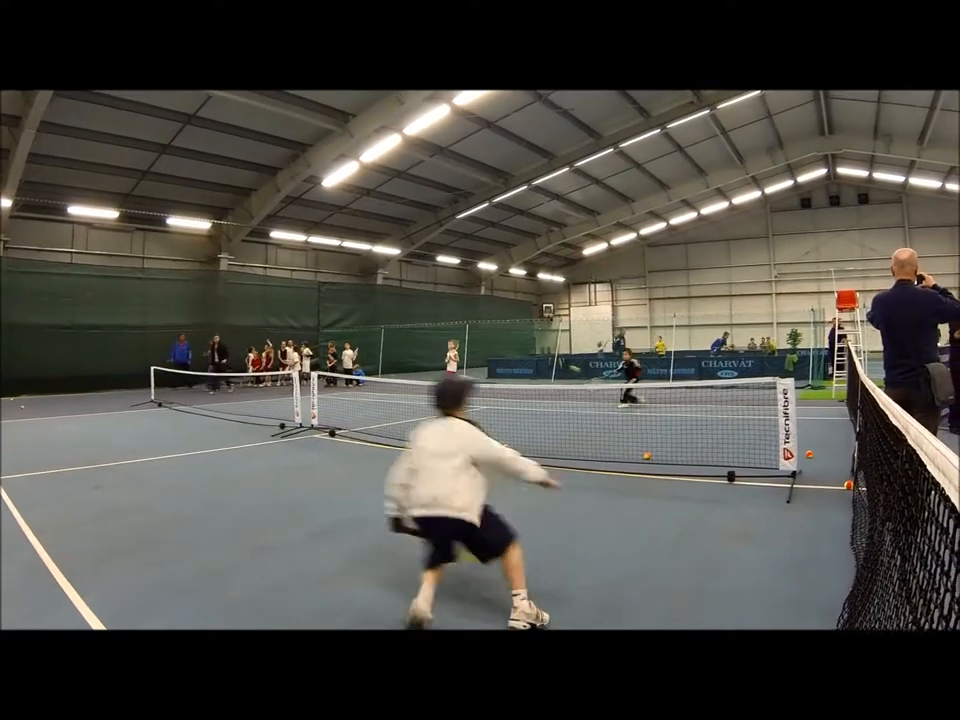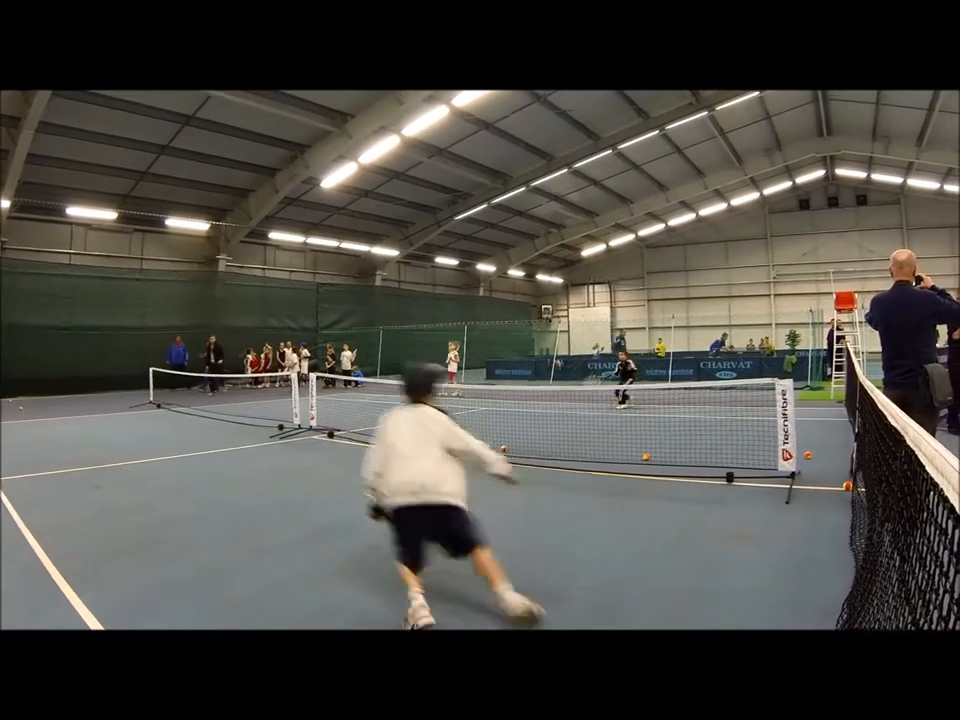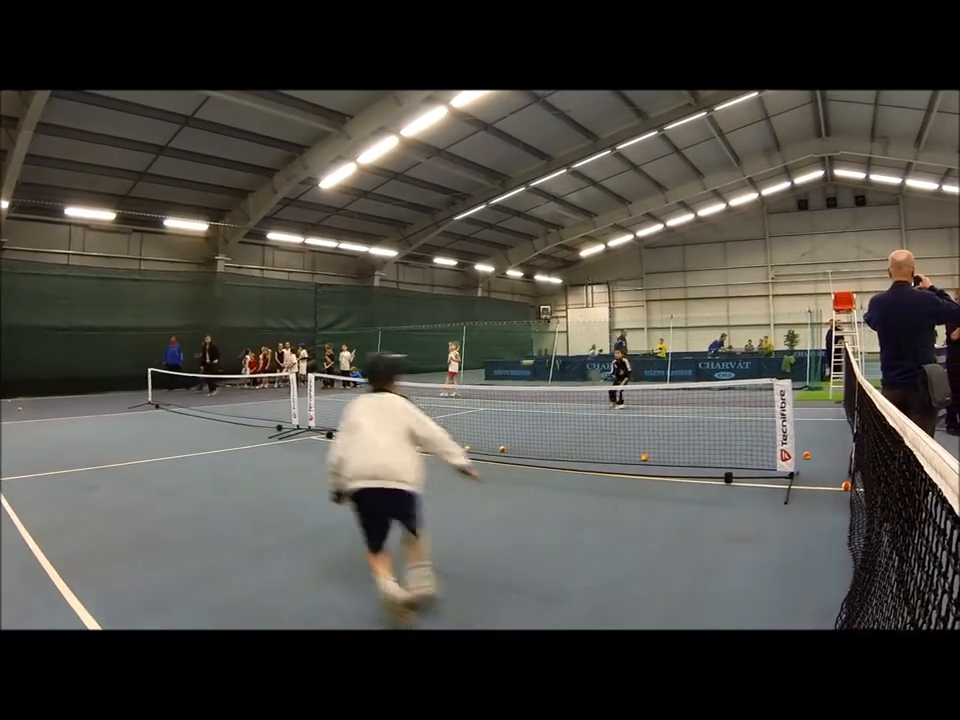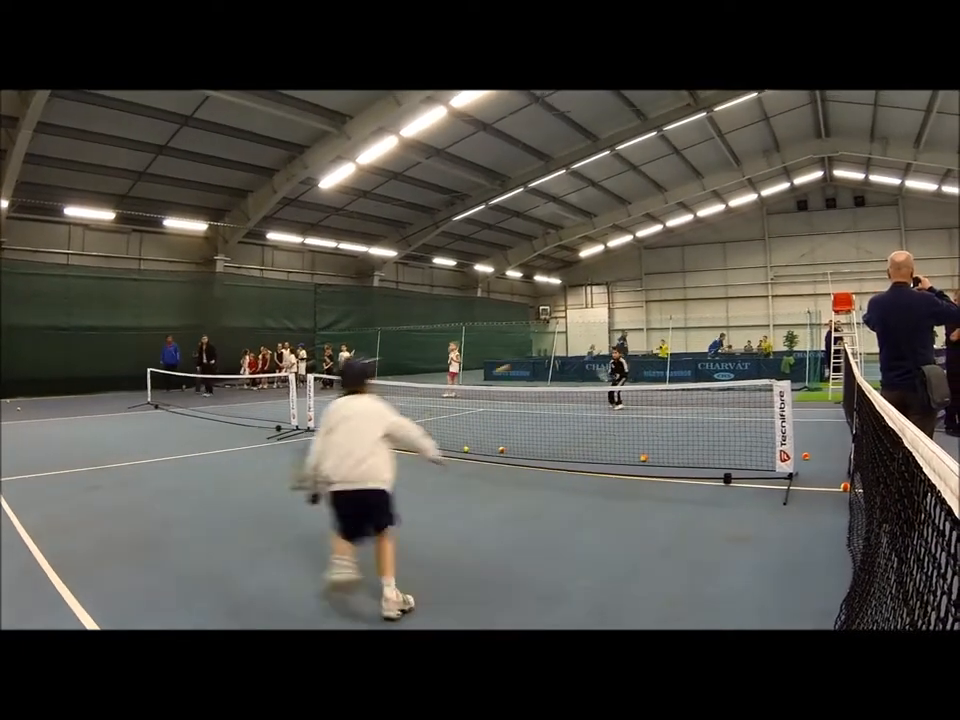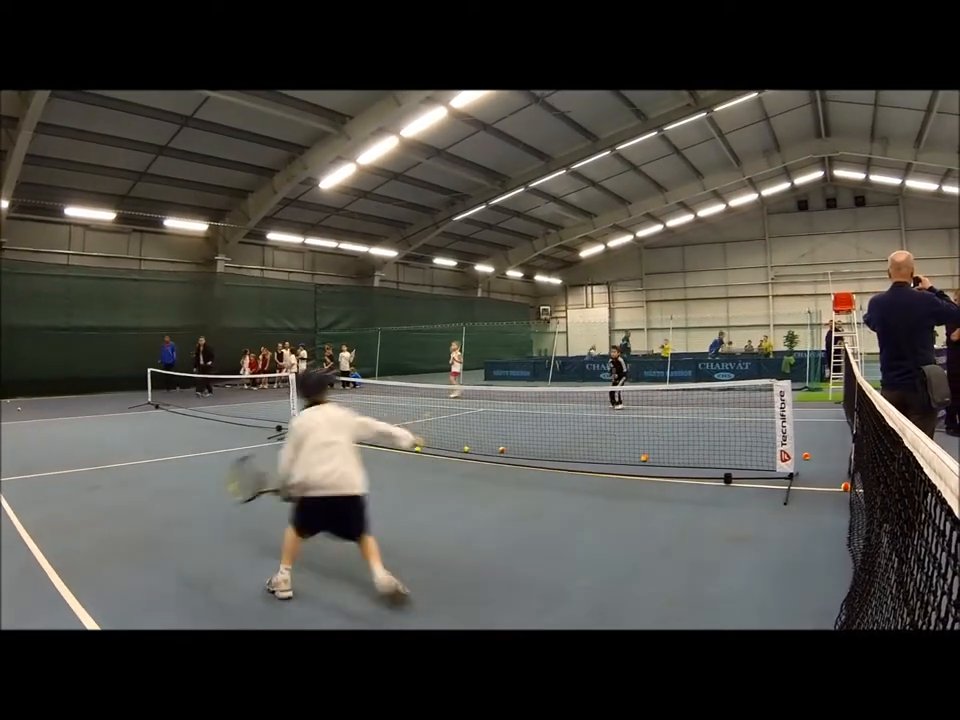
dt=0.1s
person 1, frame 1
left shoulder: (422, 433)
right shoulder: (468, 433)
left elbow: (399, 478)
right elbow: (505, 457)
left wrist: (395, 514)
right wrist: (540, 475)
left hip: (423, 510)
right hip: (462, 506)
left knee: (438, 557)
right knee: (508, 545)
left ankle: (424, 600)
right ankle: (521, 608)
person 1, frame 2
left shoulder: (389, 420)
right shoulder: (438, 420)
left elbow: (373, 466)
right elbow: (473, 448)
left wrist: (376, 502)
right wrist: (502, 468)
left hip: (400, 500)
right hip: (440, 496)
left knee: (409, 559)
right knee: (475, 547)
left ankle: (417, 605)
right ankle: (509, 599)
person 1, frame 3
left shoulder: (355, 407)
right shoulder: (403, 407)
left elbow: (338, 452)
right elbow: (436, 437)
left wrist: (337, 487)
right wrist: (462, 463)
left hip: (363, 483)
right hip: (399, 480)
left knee: (375, 545)
right knee: (413, 533)
left ankle: (390, 588)
right ankle: (420, 580)
person 1, frame 4
left shoulder: (333, 410)
right shoulder: (378, 408)
left elbow: (318, 452)
right elbow: (411, 434)
left wrist: (312, 487)
right wrist: (433, 453)
left hip: (341, 482)
right hip: (374, 482)
left knee: (345, 533)
right knee: (383, 532)
left ankle: (342, 570)
right ankle: (390, 594)
person 1, frame 5
left shoulder: (299, 423)
right shoulder: (344, 416)
left elbow: (286, 464)
right elbow: (378, 429)
left wrist: (286, 489)
right wrist: (408, 439)
left hip: (312, 488)
right hip: (349, 487)
left knee: (297, 528)
right knee: (362, 534)
left ankle: (283, 580)
right ankle: (381, 575)
